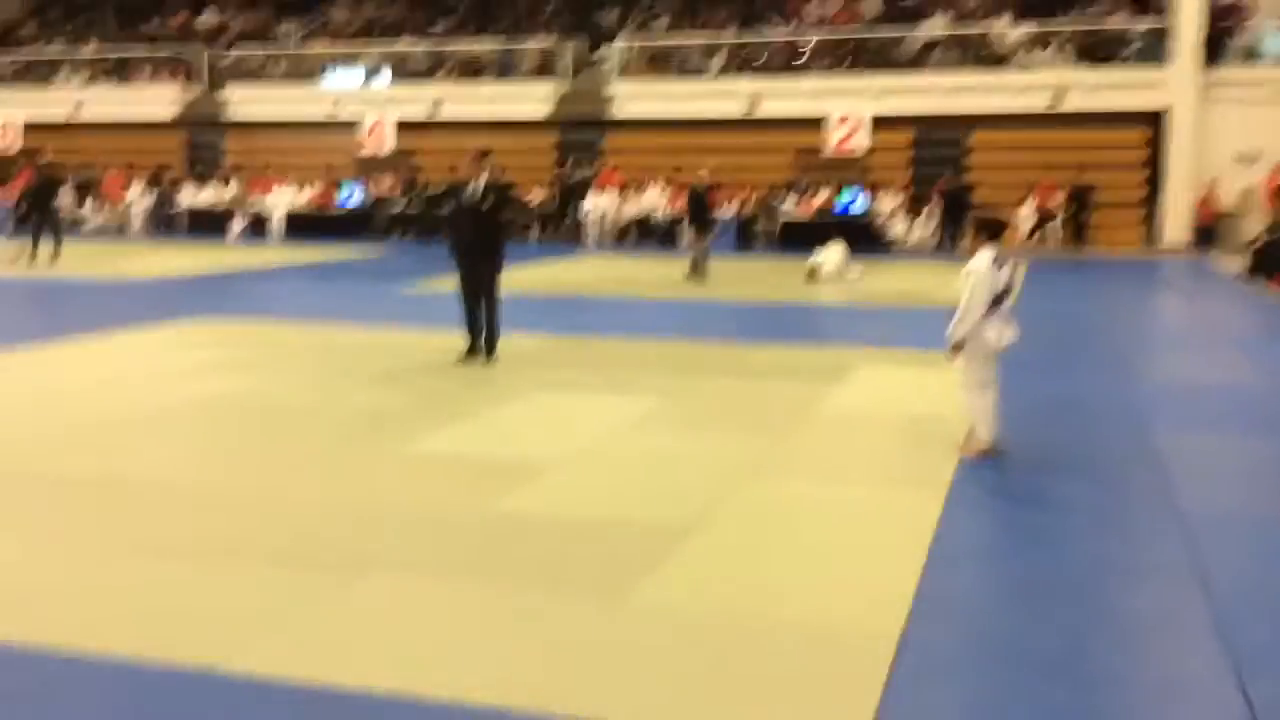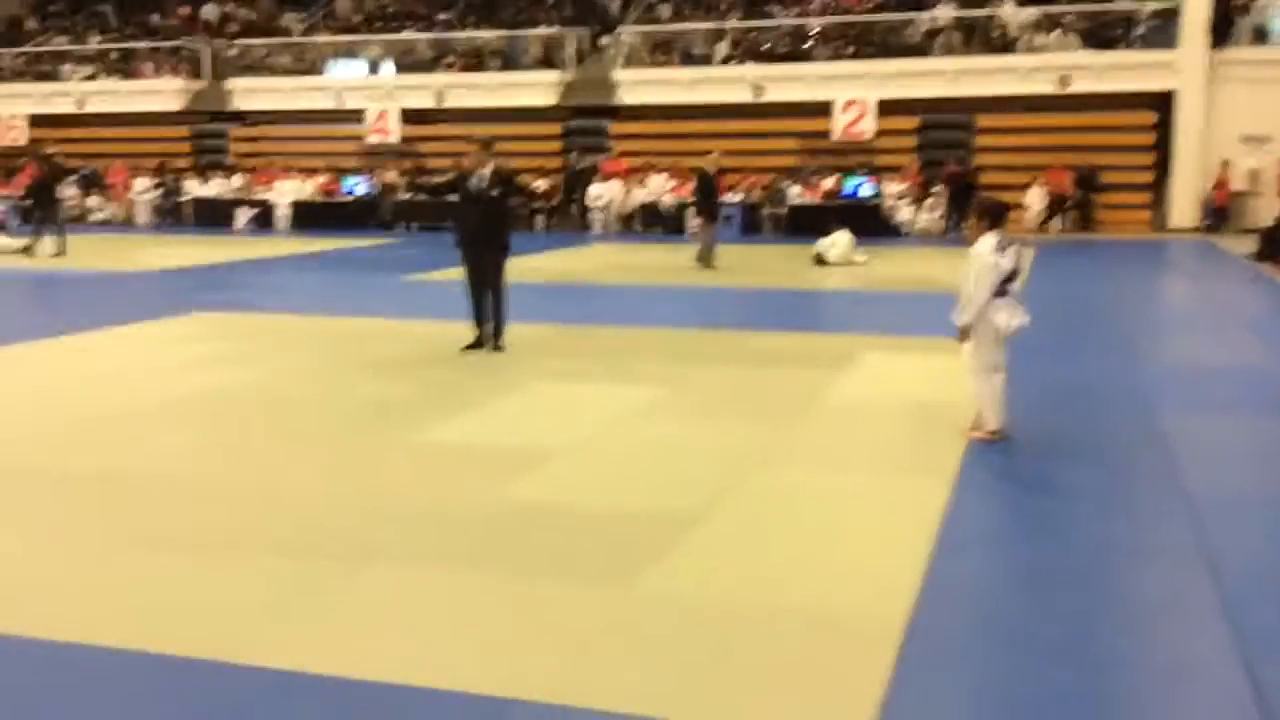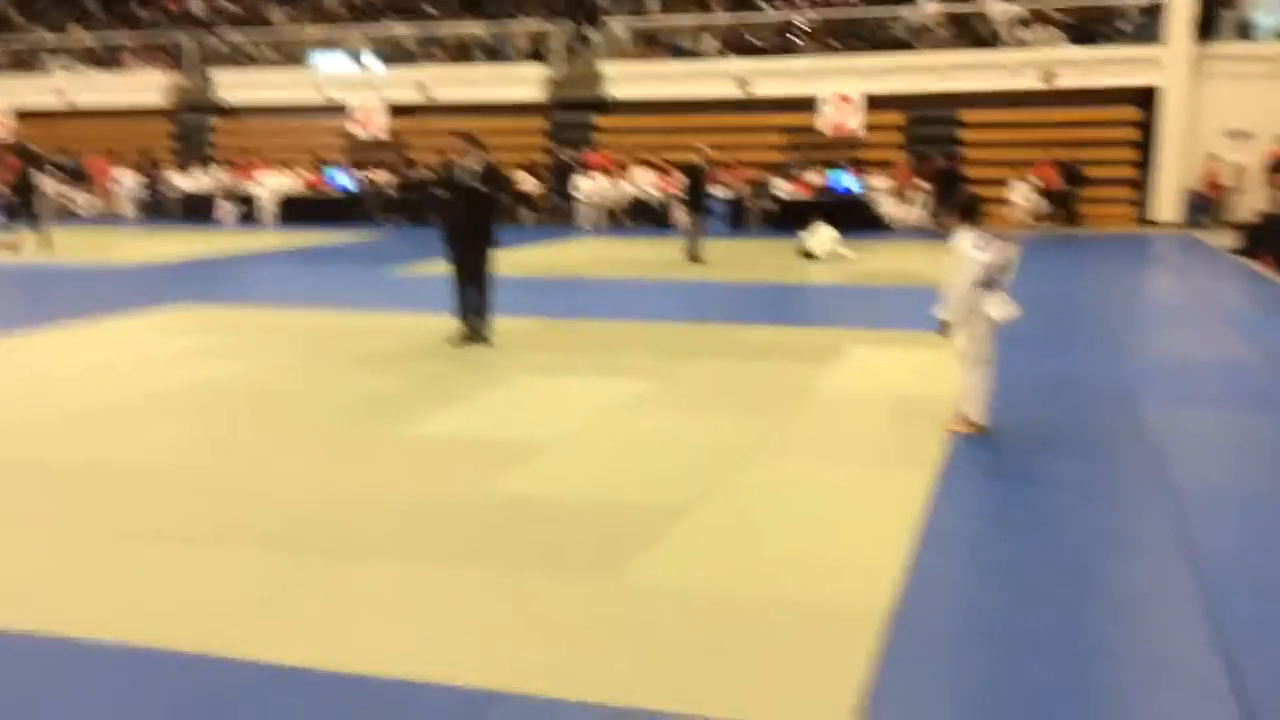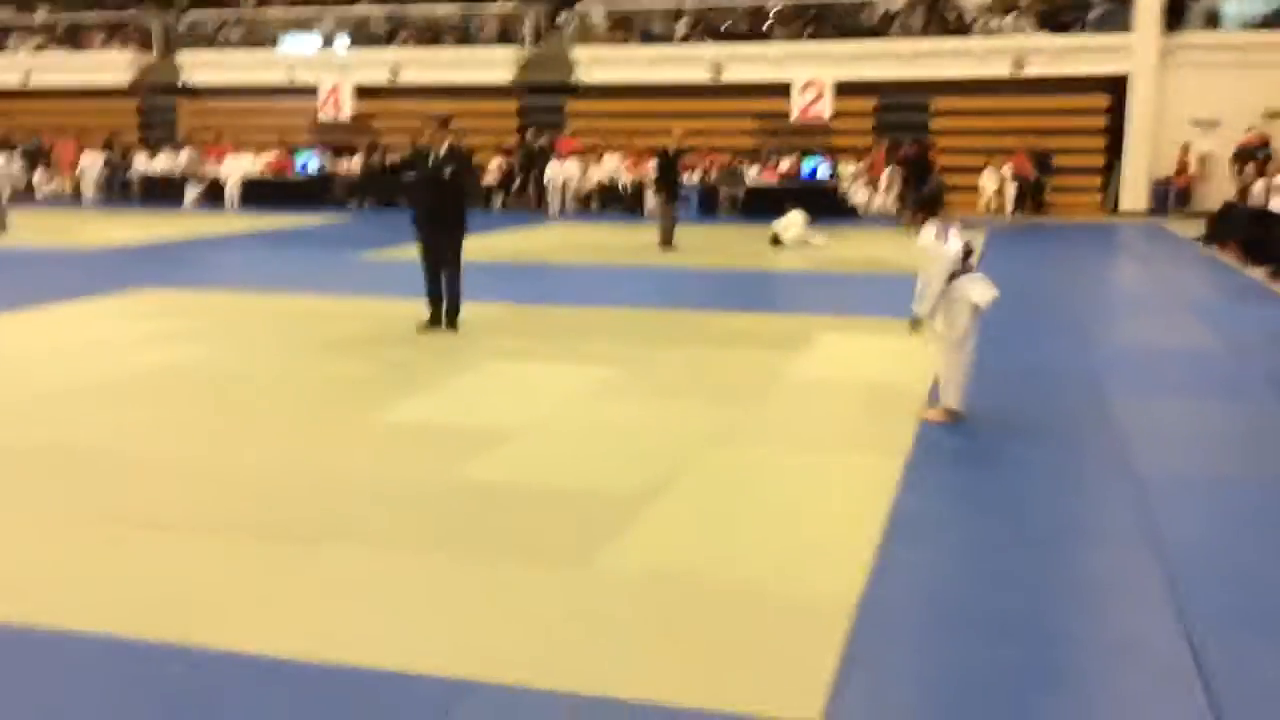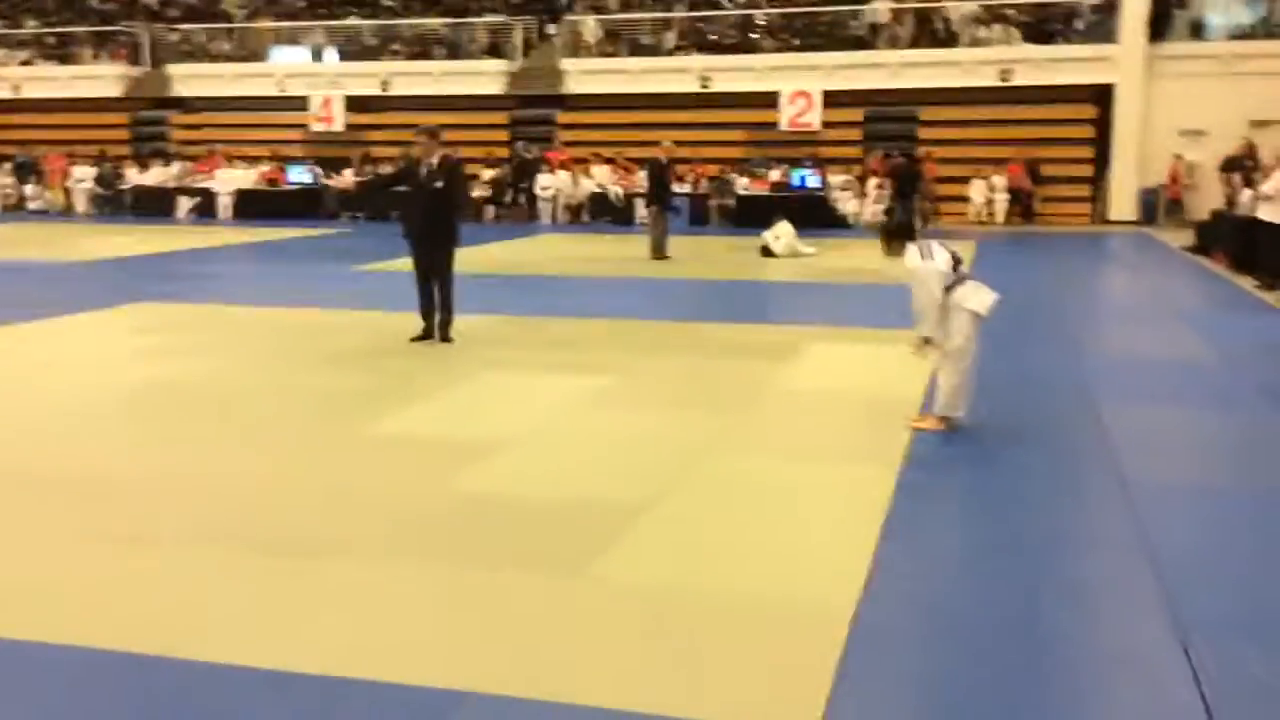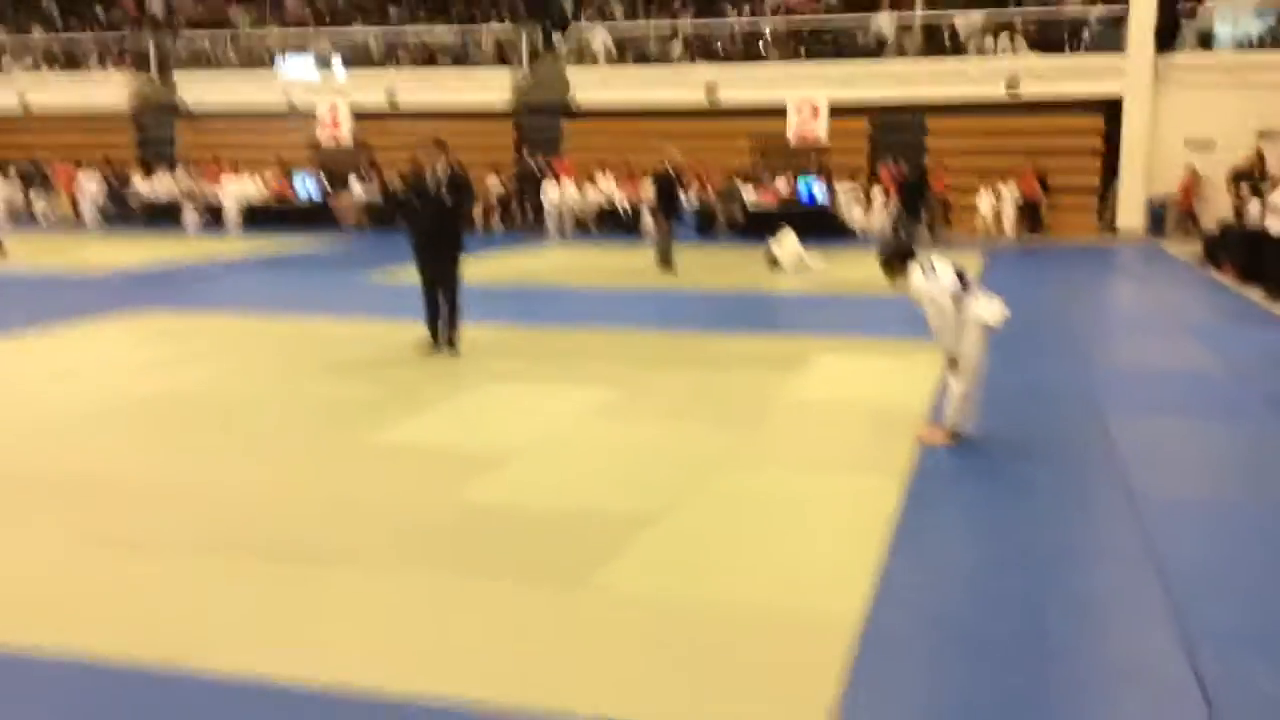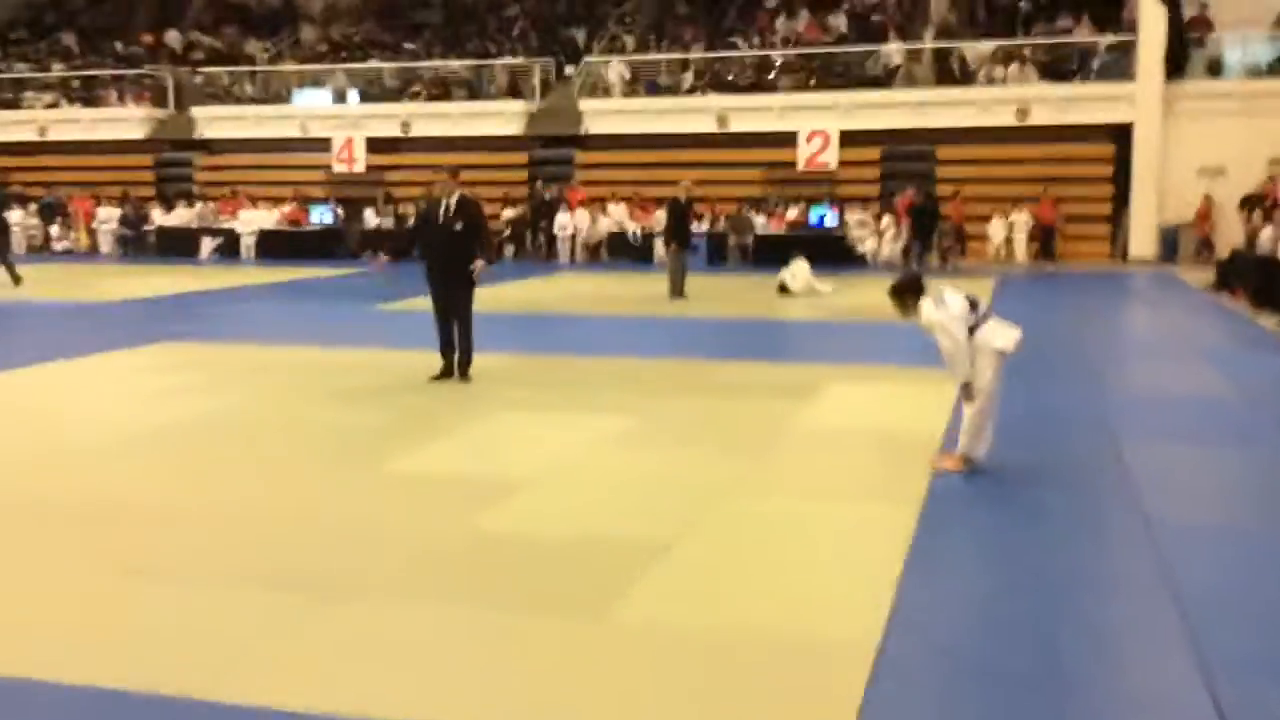
dt=0.1s
person 1, frame 1
left shoulder: (981, 265)
right shoulder: (1006, 262)
left elbow: (973, 305)
right elbow: (1006, 299)
left wrist: (959, 336)
left hip: (979, 333)
right hip: (992, 329)
left knee: (977, 385)
right knee: (984, 384)
left ankle: (984, 439)
right ankle: (985, 434)
person 1, frame 2
left shoulder: (985, 250)
right shoulder: (1010, 246)
left elbow: (978, 290)
left wrist: (965, 321)
left hip: (988, 318)
right hip: (999, 313)
left knee: (985, 370)
right knee: (992, 369)
left ankle: (992, 426)
right ankle: (992, 420)
person 1, frame 3
left shoulder: (963, 243)
right shoulder: (986, 241)
left elbow: (960, 285)
left wrist: (946, 317)
left hip: (977, 310)
right hip: (988, 305)
left knee: (974, 362)
right knee: (980, 362)
left ankle: (975, 419)
right ankle: (973, 412)
person 1, frame 4
left shoulder: (929, 240)
right shoulder: (944, 230)
left elbow: (932, 279)
left wrist: (919, 313)
left hip: (959, 298)
right hip: (963, 293)
left knee: (952, 352)
right knee: (954, 350)
left ankle: (950, 408)
right ankle: (951, 401)
person 1, frame 5
left shoulder: (915, 262)
right shoulder: (925, 249)
left elbow: (929, 299)
left wrist: (926, 334)
left hip: (961, 305)
right hip: (963, 300)
left knee: (955, 363)
right knee: (951, 361)
left ankle: (944, 416)
right ankle: (947, 412)
person 1, frame 6
left shoulder: (920, 284)
right shoulder: (927, 264)
left elbow: (943, 316)
left wrist: (950, 351)
left hip: (972, 319)
right hip: (973, 314)
left knee: (964, 375)
right knee: (965, 375)
left ankle: (952, 429)
right ankle: (954, 424)
person 1, frame 7
left shoulder: (931, 315)
right shoulder: (938, 298)
left elbow: (955, 346)
left wrist: (964, 380)
left hip: (986, 345)
right hip: (986, 339)
left knee: (977, 401)
right knee: (980, 402)
left ankle: (965, 456)
right ankle: (969, 452)
person 2, frame 1
left shoulder: (497, 188)
right shoulder: (462, 186)
left hip: (486, 254)
right hip: (465, 252)
left knee: (488, 298)
right knee: (469, 298)
left ankle: (489, 346)
right ankle: (474, 344)
person 2, frame 2
left shoulder: (503, 177)
right shoulder: (465, 176)
left elbow: (522, 191)
right elbow: (440, 188)
left hip: (493, 243)
right hip: (470, 241)
left knee: (494, 288)
right knee: (477, 288)
left ankle: (496, 336)
right ankle: (481, 334)
person 2, frame 3
left shoulder: (488, 170)
right shoulder: (451, 169)
left elbow: (505, 188)
left hip: (477, 235)
right hip: (458, 235)
left knee: (479, 280)
right knee: (463, 281)
left ankle: (480, 328)
right ankle: (469, 328)
person 2, frame 4
left shoulder: (461, 154)
right shoulder: (421, 153)
left elbow: (471, 178)
right elbow: (400, 167)
left hip: (450, 222)
right hip: (427, 219)
left knee: (451, 269)
right knee: (431, 268)
left ankle: (451, 315)
right ankle: (435, 314)
person 2, frame 5
left shoulder: (452, 166)
right shoulder: (413, 164)
left elbow: (459, 192)
right elbow: (389, 180)
right wrist: (356, 184)
left hip: (442, 233)
right hip: (418, 232)
left knee: (443, 280)
right knee: (424, 280)
left ankle: (444, 327)
right ankle: (428, 327)
person 2, frame 6
left shoulder: (458, 178)
right shoulder: (419, 176)
left elbow: (467, 205)
right elbow: (406, 199)
left hip: (448, 244)
right hip: (424, 243)
left knee: (448, 289)
right knee: (429, 289)
left ankle: (449, 336)
right ankle: (435, 336)
person 2, frame 7
left shoulder: (470, 206)
right shoulder: (432, 207)
left elbow: (482, 236)
right elbow: (416, 232)
left wrist: (482, 258)
left hip: (462, 274)
right hip: (437, 272)
left knee: (462, 320)
right knee: (442, 319)
left ankle: (464, 367)
right ankle: (447, 365)
